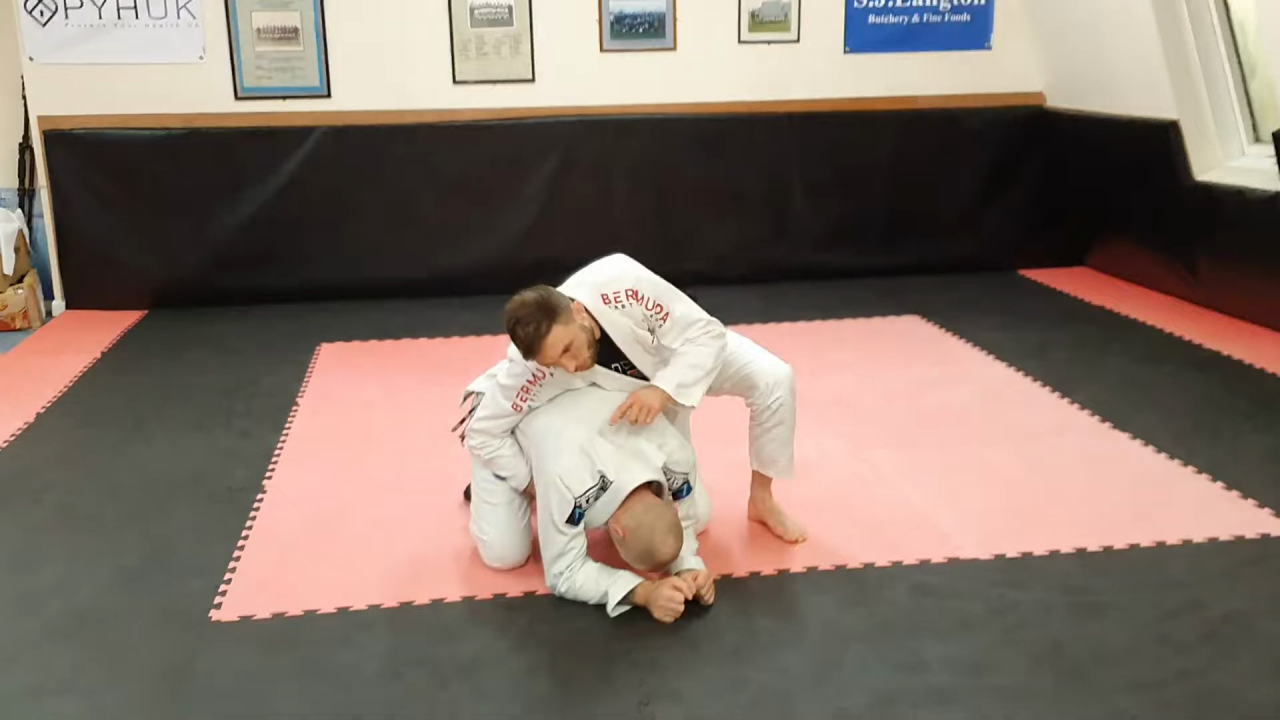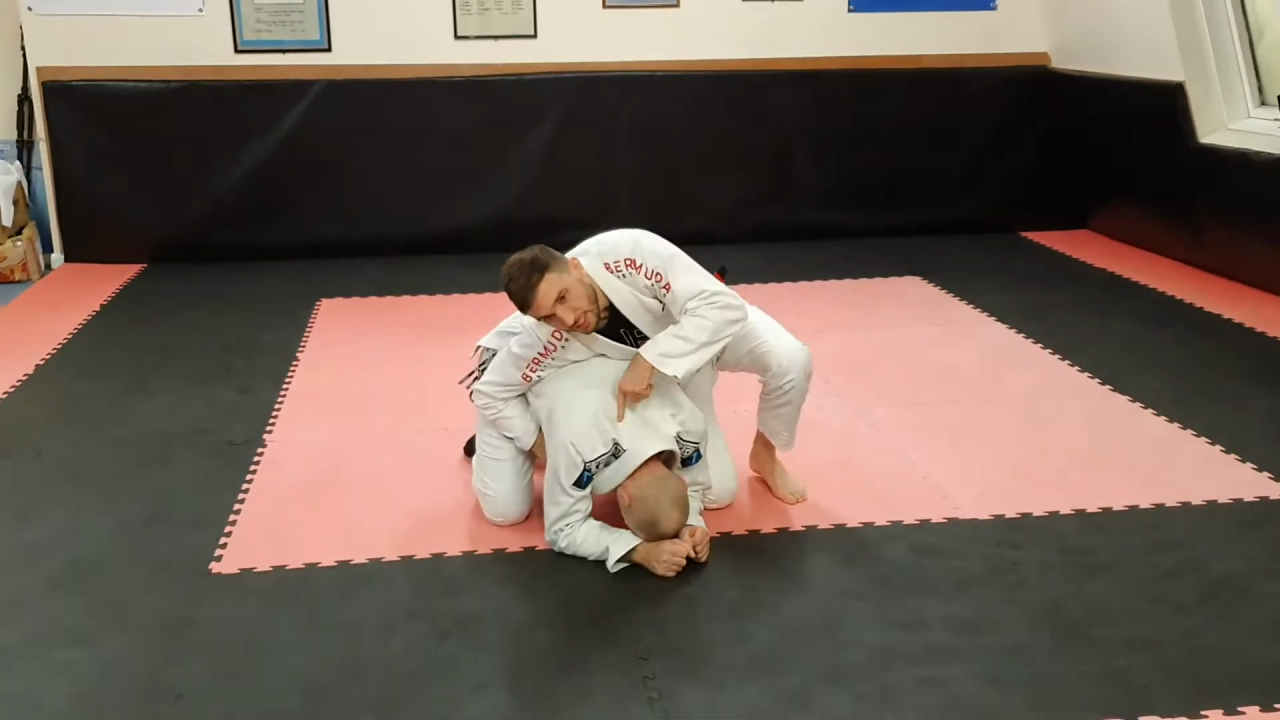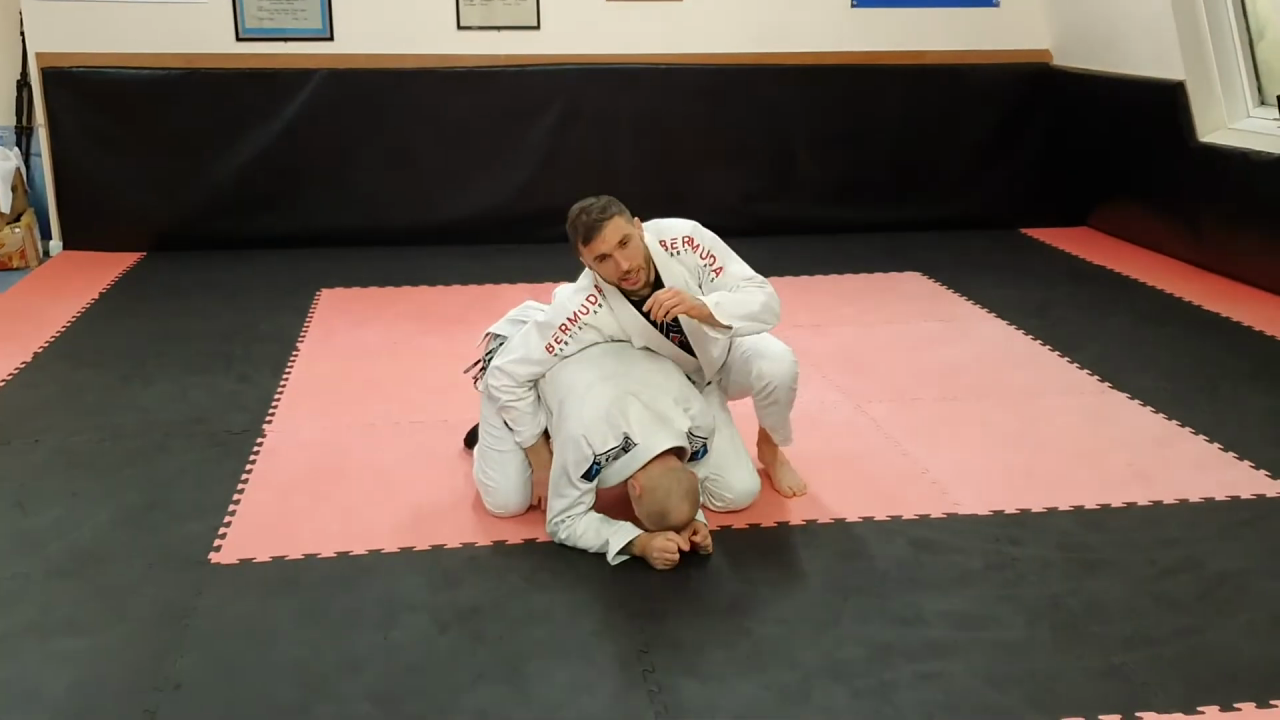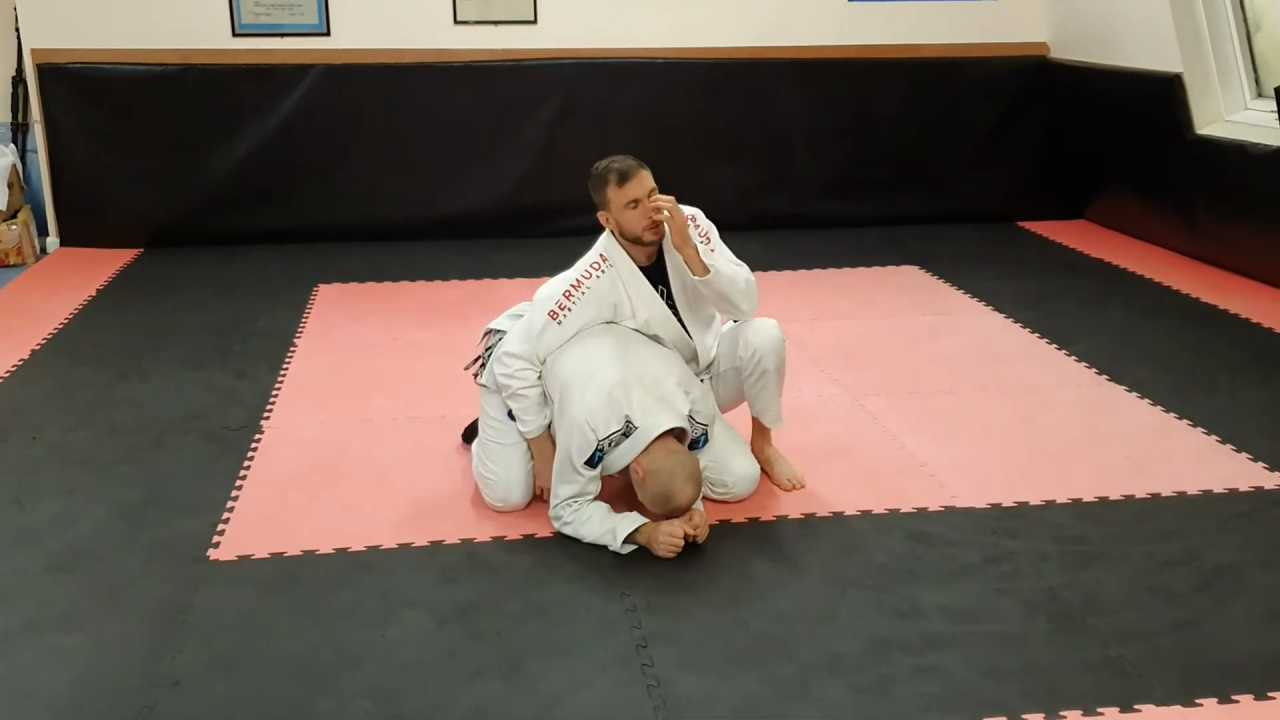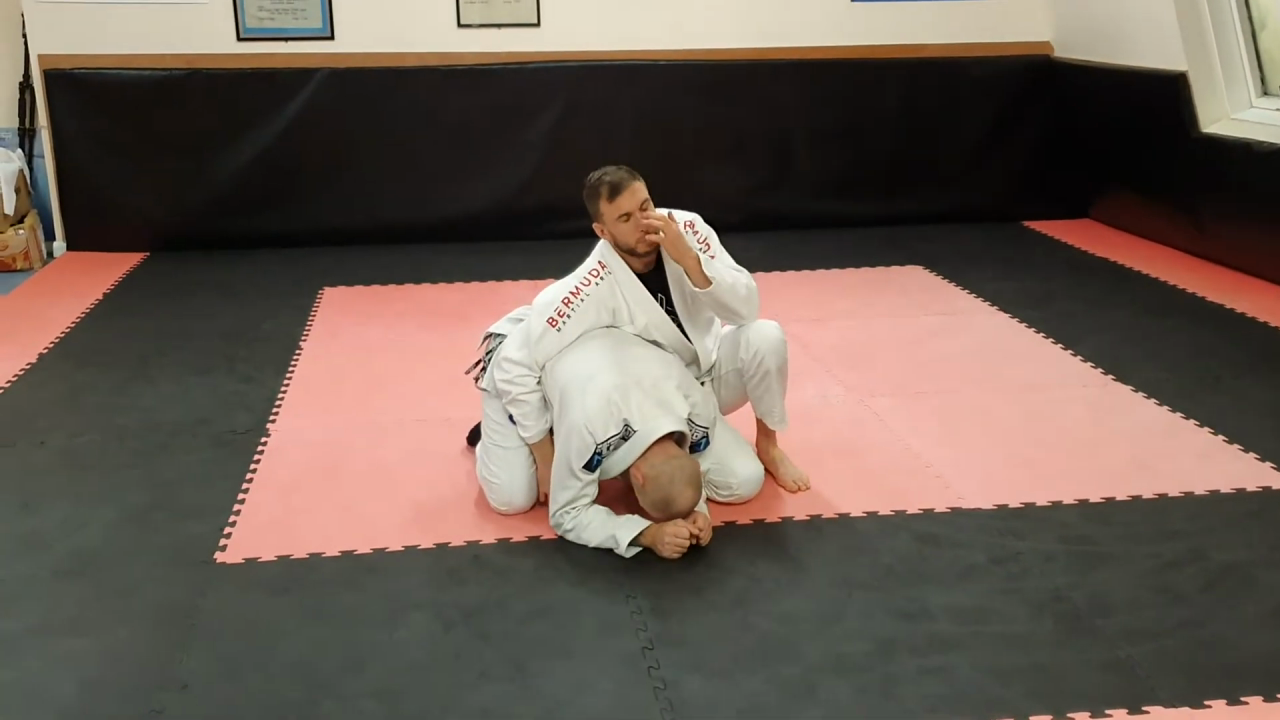
dt=0.4s
person 1, frame 1
left shoulder: (622, 281)
right shoulder: (531, 368)
left elbow: (706, 332)
right elbow: (482, 433)
left wrist: (663, 390)
left hip: (681, 356)
right hip: (630, 397)
left knee: (774, 379)
left ankle: (761, 500)
person 1, frame 2
left shoulder: (631, 252)
right shoulder: (548, 338)
left elbow: (723, 307)
right elbow: (489, 394)
left wrist: (648, 361)
left hip: (715, 326)
right hip: (654, 378)
left knee: (791, 362)
right knee: (714, 490)
left ankle: (764, 455)
person 1, frame 3
left shoulder: (683, 239)
right shoulder: (584, 308)
left elbow: (764, 300)
right elbow: (505, 376)
left wrist: (700, 307)
right wrist: (542, 462)
left hip: (720, 348)
left knee: (776, 365)
left ankle: (769, 448)
person 1, frame 4
left shoulder: (688, 222)
right shoulder: (593, 280)
left elbow: (744, 303)
right elbow: (512, 360)
left wrist: (690, 251)
right wrist: (543, 452)
left hip: (711, 363)
left knee: (763, 336)
left ankle: (762, 443)
person 1, frame 5
left shoulder: (687, 228)
right shoulder: (591, 288)
left elbow: (745, 306)
right elbow: (513, 368)
left wrist: (689, 260)
right wrist: (546, 459)
left hip: (712, 366)
left knee: (765, 337)
right knee: (736, 483)
left ankle: (767, 445)
person 2, frame 1
left shoulder: (676, 455)
right shoulder: (563, 478)
left elbow: (683, 519)
right elbow: (563, 574)
left wrist: (689, 568)
right wrist: (644, 593)
right knee: (503, 554)
person 2, frame 2
left shoulder: (687, 424)
right shoulder: (575, 442)
left elbow: (692, 483)
right elbow: (563, 530)
left wrist: (691, 525)
right wrist: (643, 551)
person 2, frame 3
left shoulder: (700, 419)
right shoulder: (586, 435)
left elbow: (688, 478)
right elbow: (564, 521)
left wrist: (694, 520)
right wrist: (640, 543)
right knee: (506, 502)
right ankle: (490, 432)
person 2, frame 4
left shoulder: (699, 405)
right shoulder: (588, 421)
left elbow: (681, 464)
right elbow: (568, 509)
left wrist: (690, 509)
right wrist: (645, 532)
right knee: (507, 496)
right ankle: (492, 429)
person 2, frame 5
left shoulder: (699, 408)
right shoulder: (586, 424)
left elbow: (681, 467)
right elbow: (566, 515)
left wrist: (696, 510)
right wrist: (647, 534)
right knee: (511, 499)
right ankle: (492, 433)
